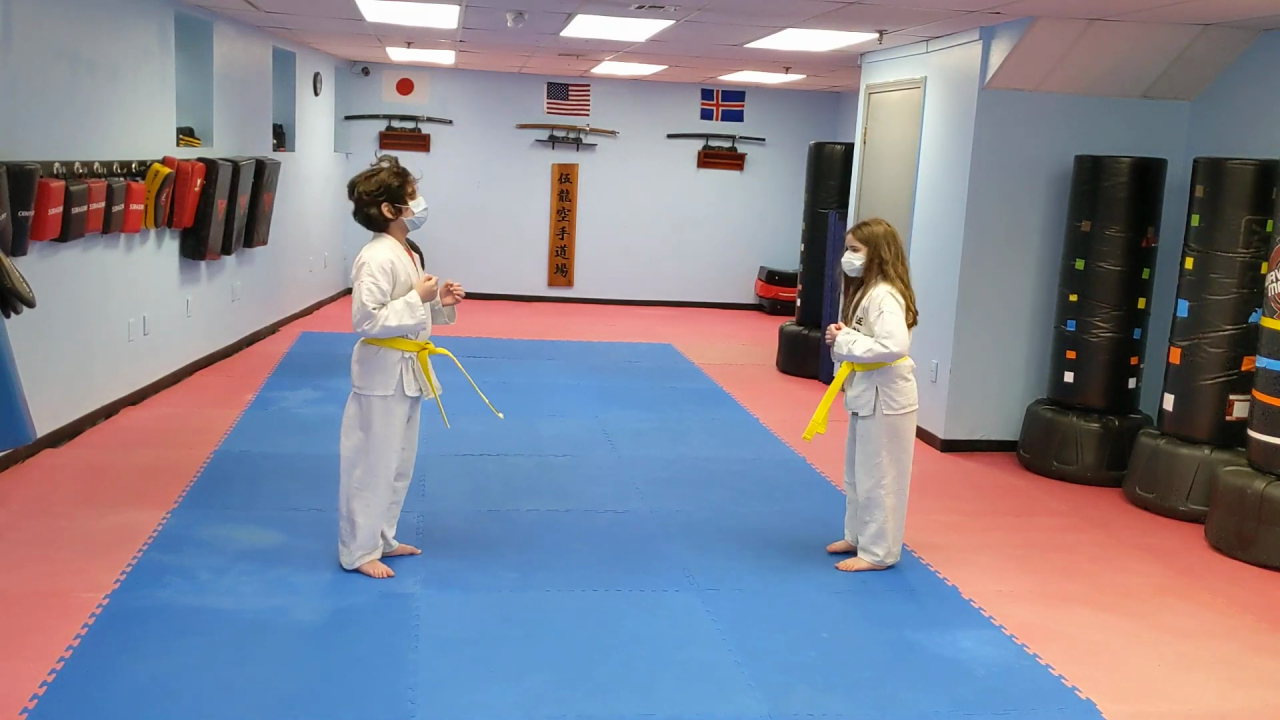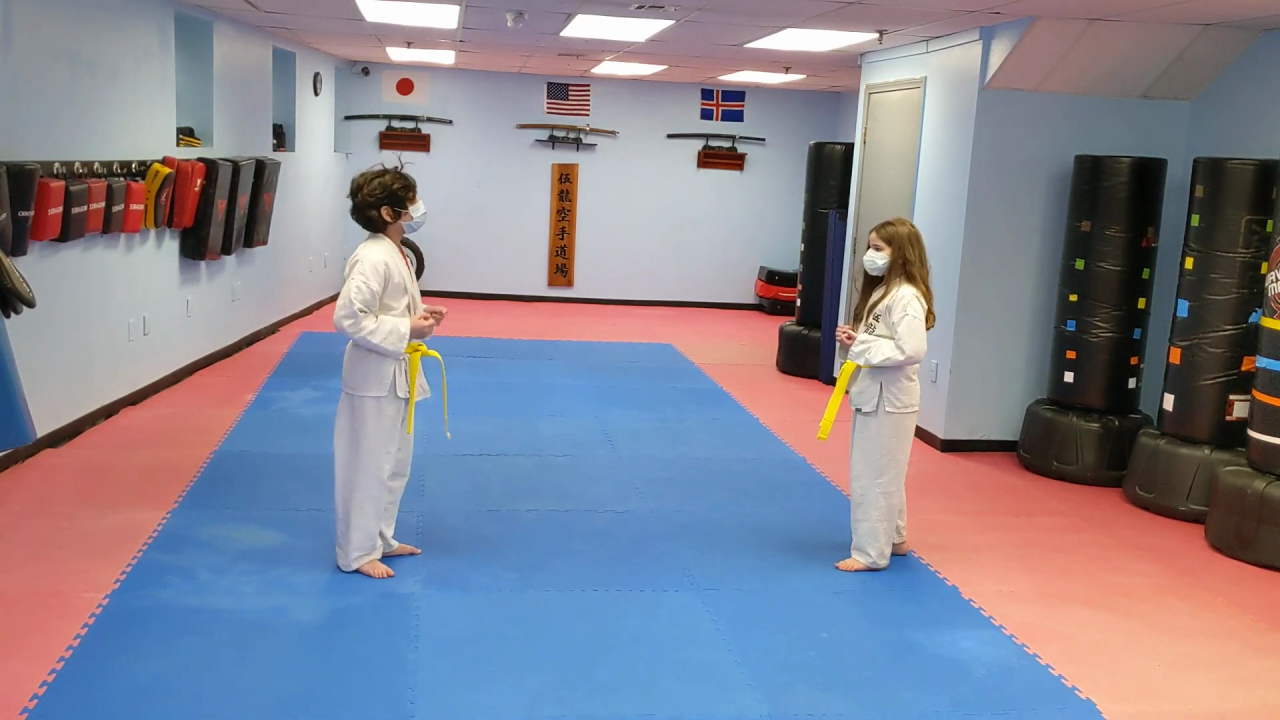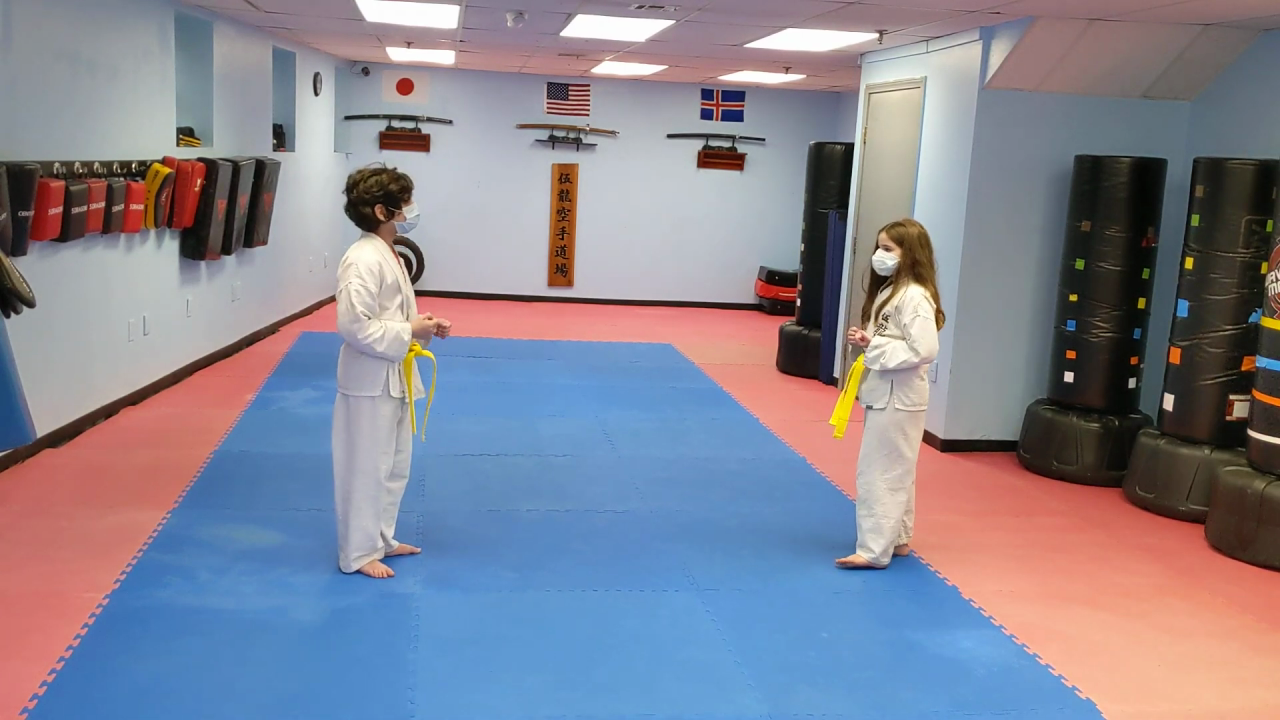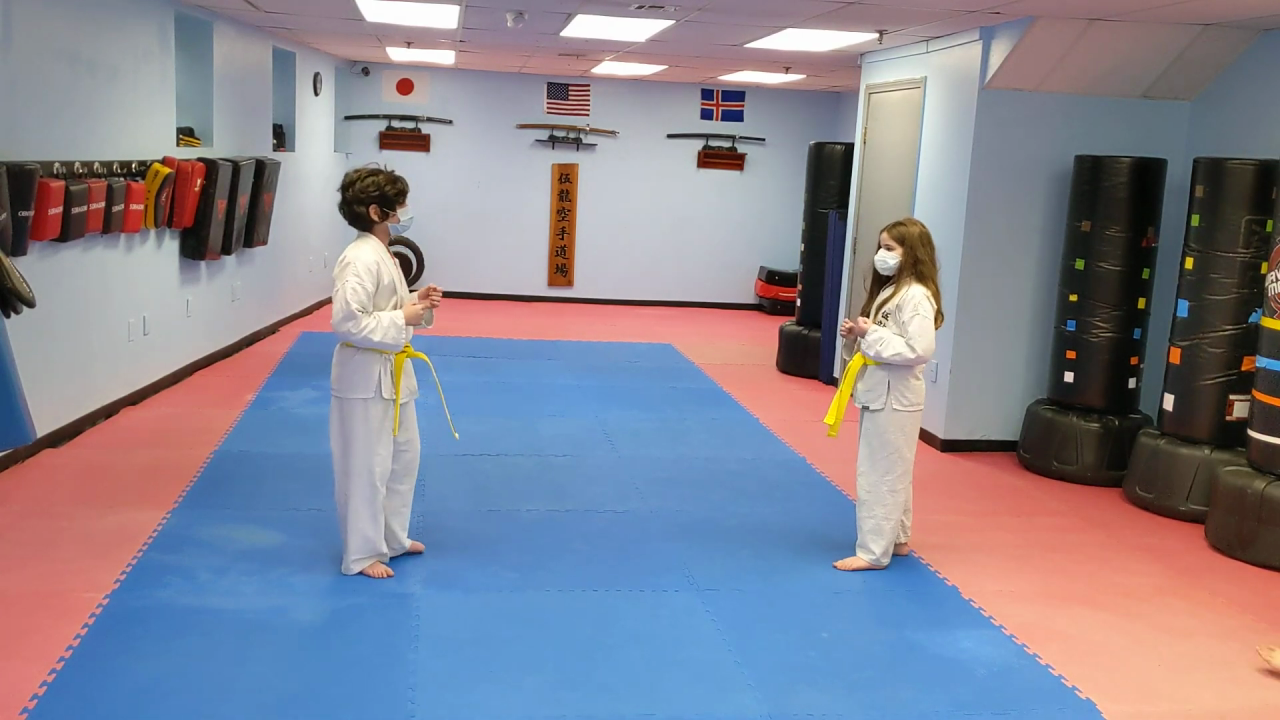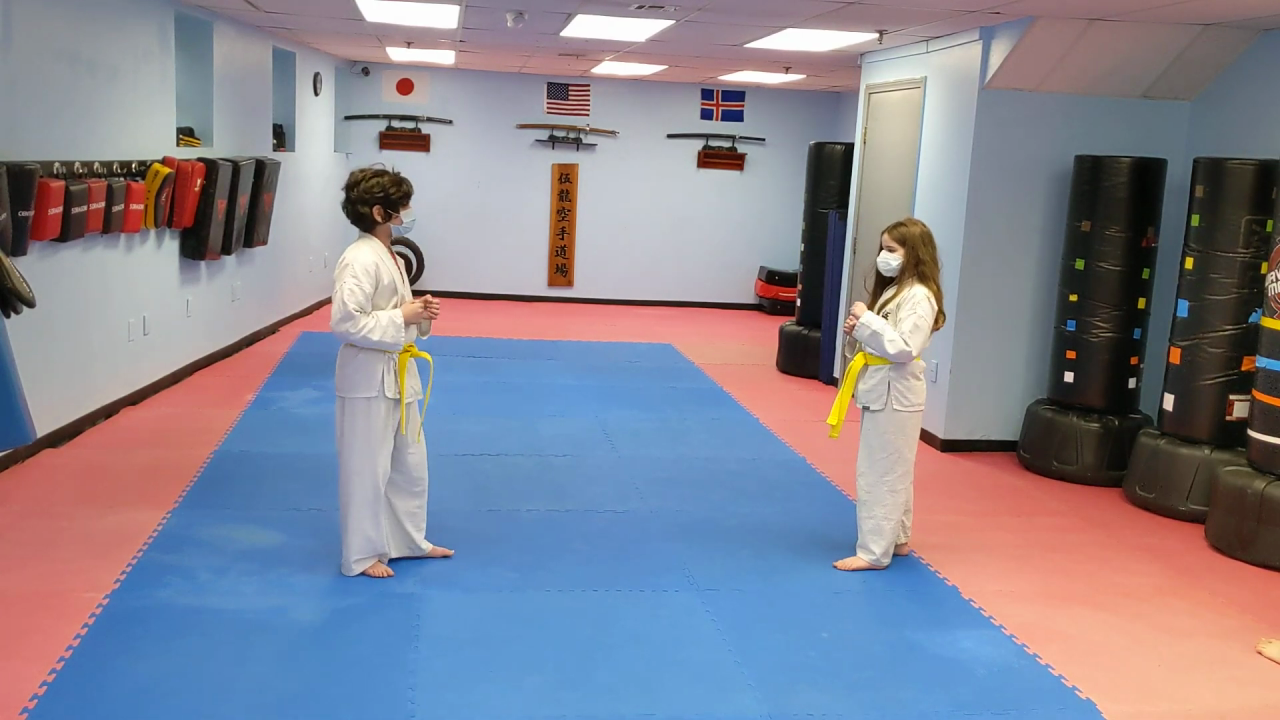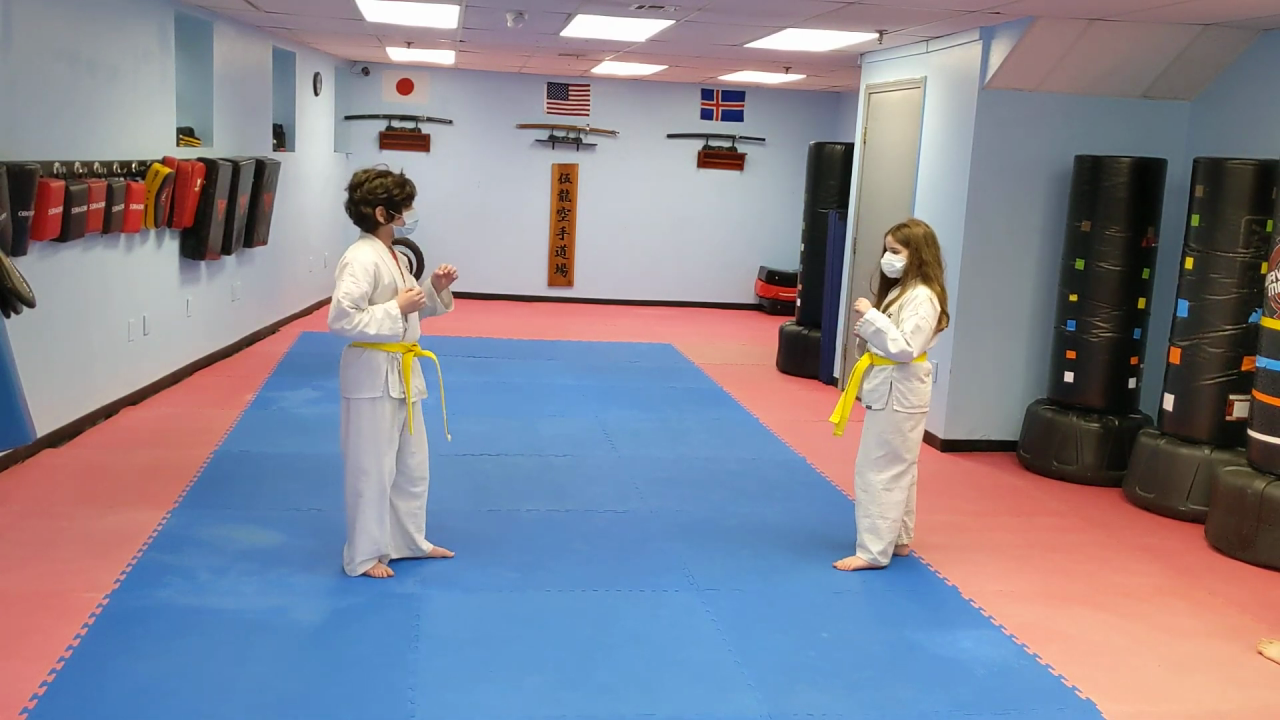
dt=0.3s
person 1, frame 1
left shoulder: (404, 252)
right shoulder: (378, 258)
right elbow: (367, 320)
left wrist: (440, 301)
right wrist: (417, 299)
left hip: (406, 371)
right hip: (383, 373)
left knee: (398, 463)
right knee: (373, 464)
left ankle: (381, 539)
right ankle: (359, 551)
person 1, frame 2
left shoulder: (396, 254)
right shoulder: (372, 258)
right elbow: (348, 318)
left wrist: (420, 317)
right wrist: (406, 329)
left hip: (397, 373)
right hip: (374, 375)
left knee: (395, 463)
right knee: (368, 464)
left ankle: (380, 538)
right ankle: (358, 551)
person 1, frame 3
left shoulder: (389, 255)
right shoulder: (363, 260)
right elbow: (354, 327)
left wrist: (424, 327)
right wrist: (409, 332)
left hip: (394, 374)
right hip: (370, 377)
left knee: (394, 463)
right knee: (366, 465)
left ankle: (379, 539)
right ankle: (359, 552)
person 1, frame 4
left shoulder: (383, 255)
right shoulder: (360, 259)
right elbow: (348, 323)
left wrist: (418, 304)
right wrist: (403, 319)
left hip: (391, 372)
right hip: (366, 376)
left knee: (404, 457)
right knee: (366, 466)
left ankle: (391, 538)
right ankle: (362, 553)
person 1, frame 5
left shoulder: (388, 256)
right shoulder: (361, 260)
right elbow: (345, 322)
left wrist: (419, 313)
right wrist: (400, 319)
left hip: (397, 374)
right hip: (368, 377)
left knee: (410, 464)
right knee: (367, 467)
left ankle: (408, 540)
right ankle: (362, 554)
person 1, frame 6
left shoulder: (393, 256)
right shoulder: (361, 259)
left elbow: (412, 307)
right elbow: (341, 319)
left wrist: (435, 289)
right wrist: (397, 308)
left hip: (402, 373)
right hip: (373, 375)
left knee: (412, 464)
right knee: (373, 467)
left ankle: (408, 540)
right ankle: (364, 555)
person 2, frame 1
left shoulder: (885, 296)
right shoulder: (867, 290)
left elbow: (893, 346)
left wrist: (845, 340)
right wrist: (841, 337)
left hip: (885, 397)
right hip: (867, 394)
left knee: (878, 477)
right knee: (858, 472)
left ankle: (876, 551)
right ankle: (857, 537)
person 2, frame 2
left shoulder: (906, 297)
right shoulder: (882, 290)
left elbow: (911, 350)
left wrist: (861, 344)
right wrist: (853, 339)
left hip: (889, 396)
right hip: (874, 392)
left knee: (875, 475)
right knee: (876, 472)
left ankle: (871, 553)
right ankle: (893, 537)
person 2, frame 3
left shoulder: (915, 298)
right shoulder: (887, 290)
left elbow: (924, 351)
left wrist: (875, 347)
right wrist: (864, 340)
left hip: (899, 396)
right hip: (882, 392)
left knee: (879, 473)
right knee: (894, 471)
left ankle: (874, 550)
right ankle: (896, 539)
person 2, frame 4
left shoulder: (916, 297)
right shoulder: (889, 290)
left elbow: (920, 350)
left wrist: (873, 336)
right wrist: (857, 334)
left hip: (894, 395)
right hip: (877, 390)
left knee: (880, 474)
right knee: (890, 471)
left ankle: (874, 551)
right ankle: (895, 539)
person 2, frame 5
left shoulder: (919, 297)
right shoulder: (892, 290)
left elbow: (905, 347)
left wrist: (867, 321)
right wrist: (859, 329)
left hip: (896, 393)
right hip: (881, 390)
left knee: (881, 473)
right knee: (891, 471)
left ankle: (874, 551)
right ankle: (896, 538)
person 2, frame 6
left shoulder: (923, 298)
right shoulder: (899, 291)
left elbow: (905, 347)
left wrist: (871, 318)
right wrist: (865, 328)
left hip: (899, 393)
right hip: (888, 390)
left knee: (876, 471)
right knee: (898, 470)
left ankle: (874, 550)
right ankle: (898, 539)
